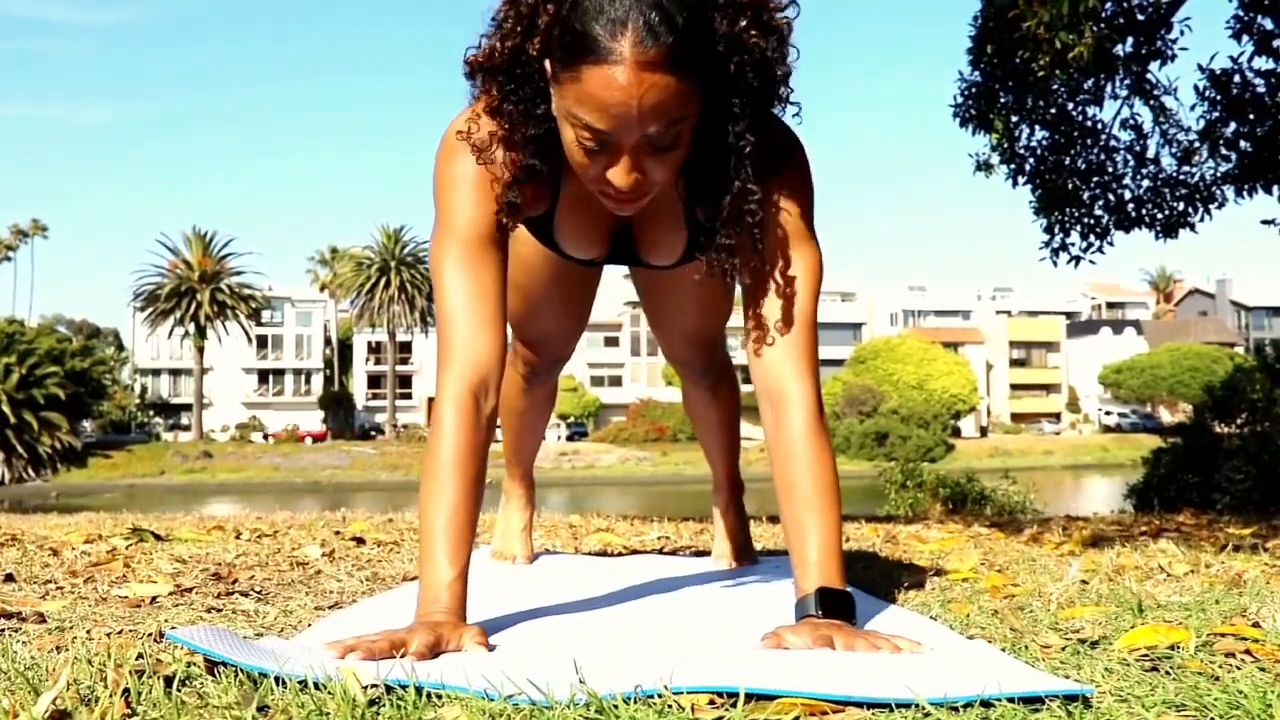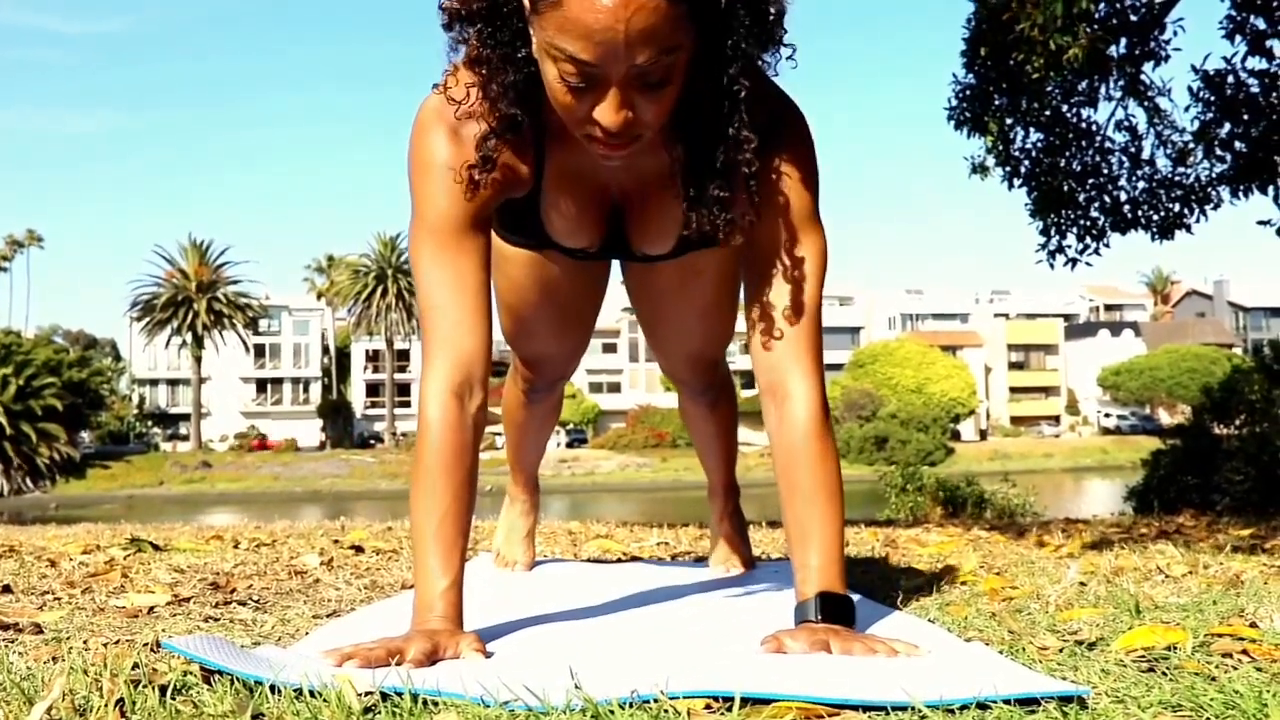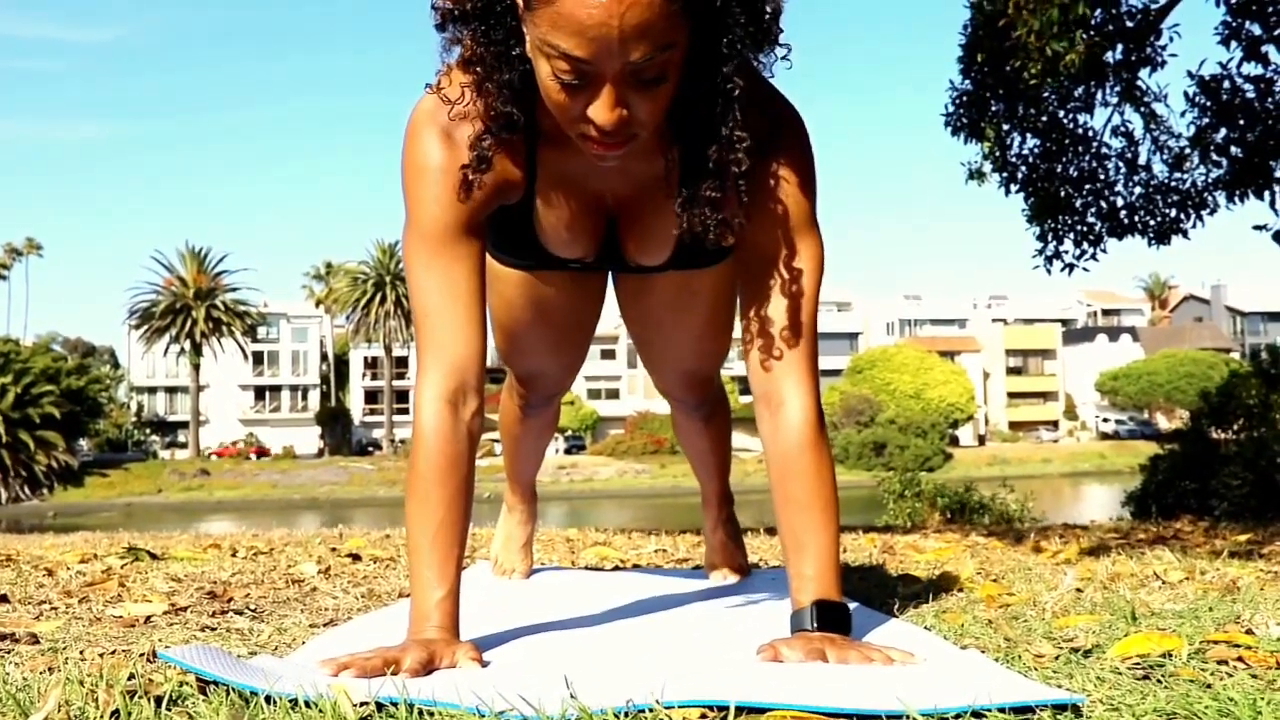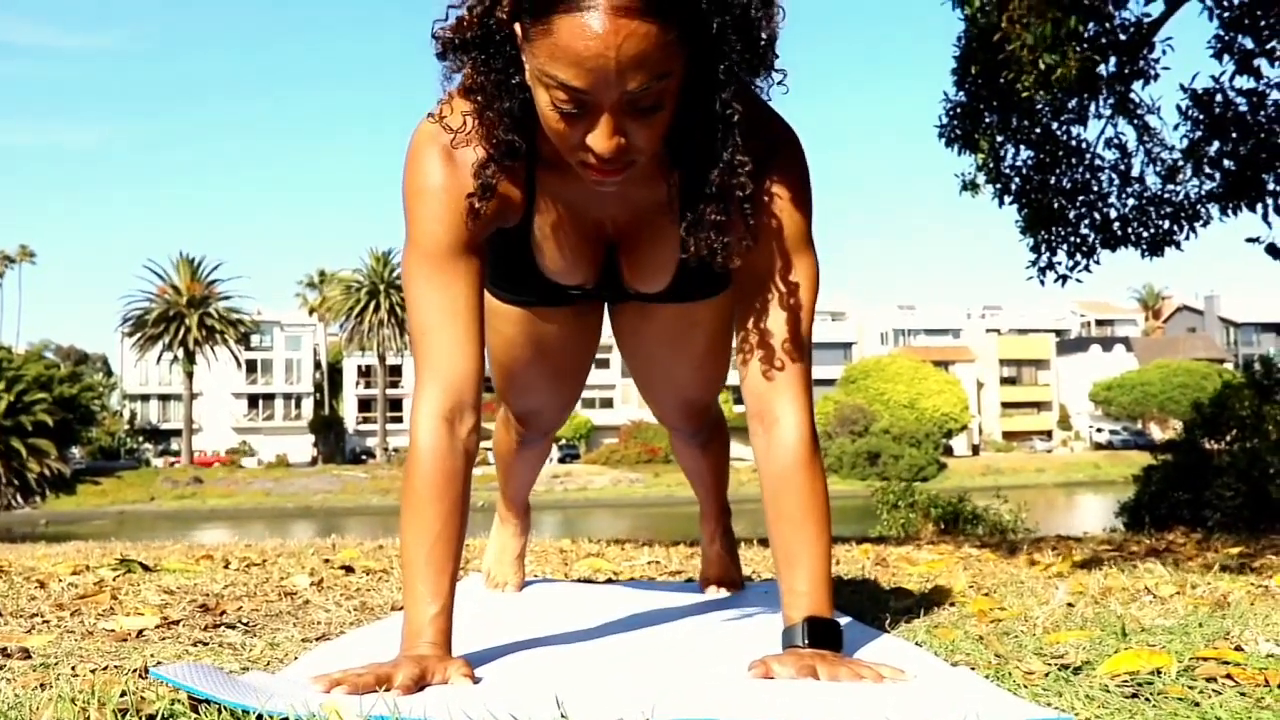
dt=0.5s
person 1, frame 1
left shoulder: (760, 159)
right shoulder: (489, 146)
left elbow: (788, 385)
right elbow: (467, 382)
left wrist: (823, 603)
right wrist: (440, 608)
left hip: (687, 232)
right hip: (551, 221)
right knee: (539, 352)
left ankle: (728, 500)
right ankle: (518, 495)
person 1, frame 2
left shoulder: (761, 128)
right shoulder: (464, 119)
left elbow: (791, 381)
right elbow: (453, 381)
left wrist: (823, 607)
right wrist: (436, 617)
left hip: (690, 226)
right hip: (543, 224)
right knee: (542, 366)
left ankle: (725, 508)
right ankle: (521, 499)
person 1, frame 3
left shoulder: (756, 130)
right shoulder: (457, 124)
left elbow: (786, 389)
right elbow: (448, 390)
left wrist: (820, 617)
right wrist: (432, 627)
left hip: (686, 238)
right hip: (536, 237)
right knee: (538, 381)
left ankle: (719, 515)
right ankle: (518, 507)
person 1, frame 4
left shoulder: (756, 152)
right shoulder: (458, 150)
left elbow: (780, 408)
right elbow: (445, 408)
left wrist: (810, 635)
right wrist: (424, 644)
left hip: (682, 273)
right hip: (535, 270)
left ankle: (716, 531)
right ankle: (511, 519)
